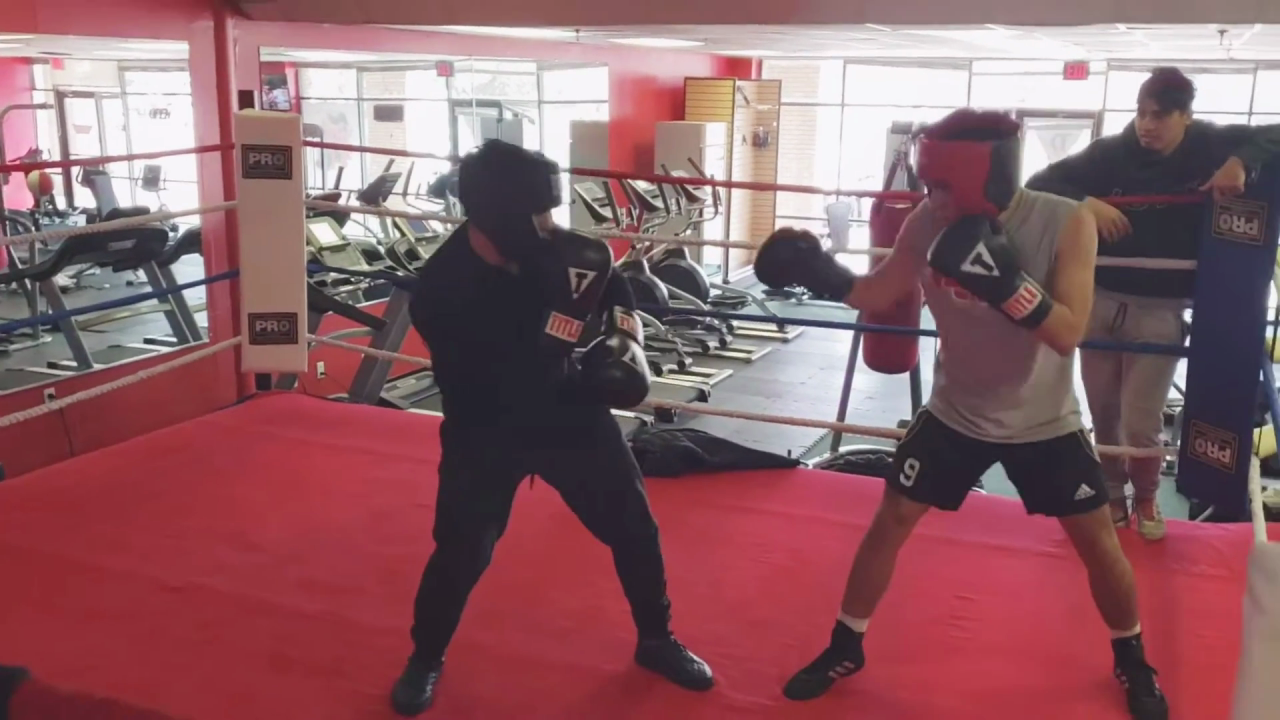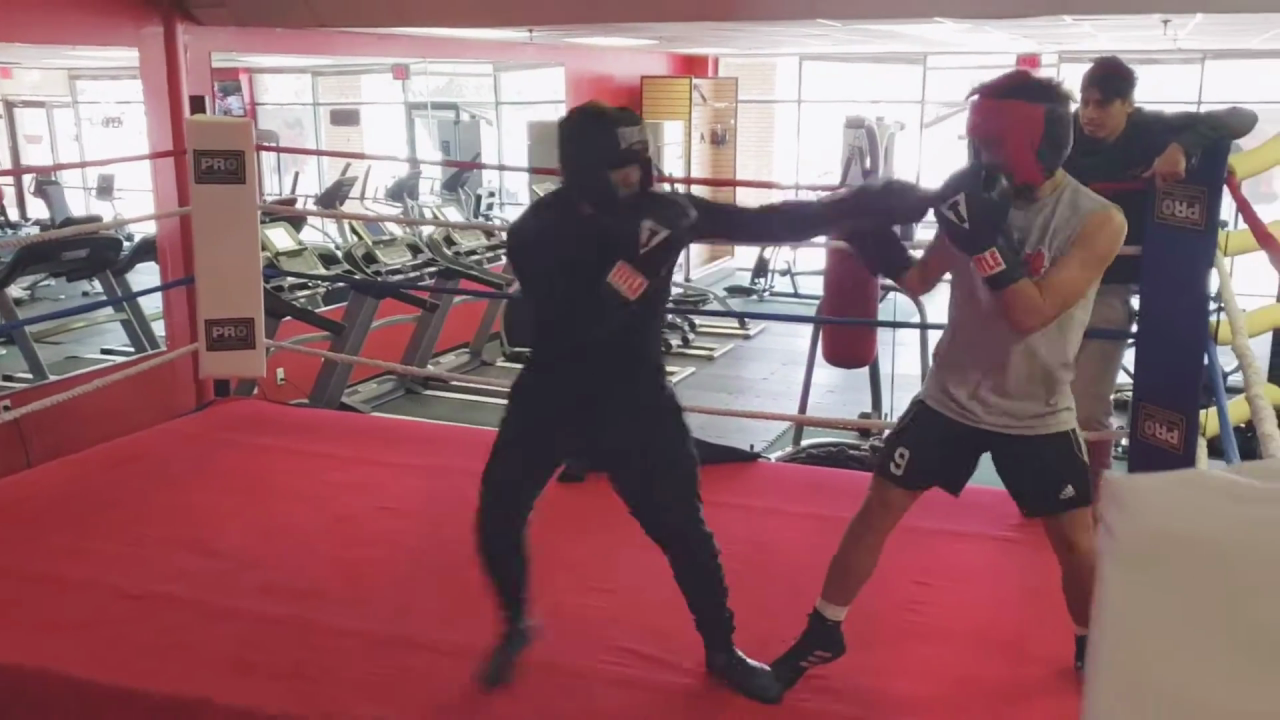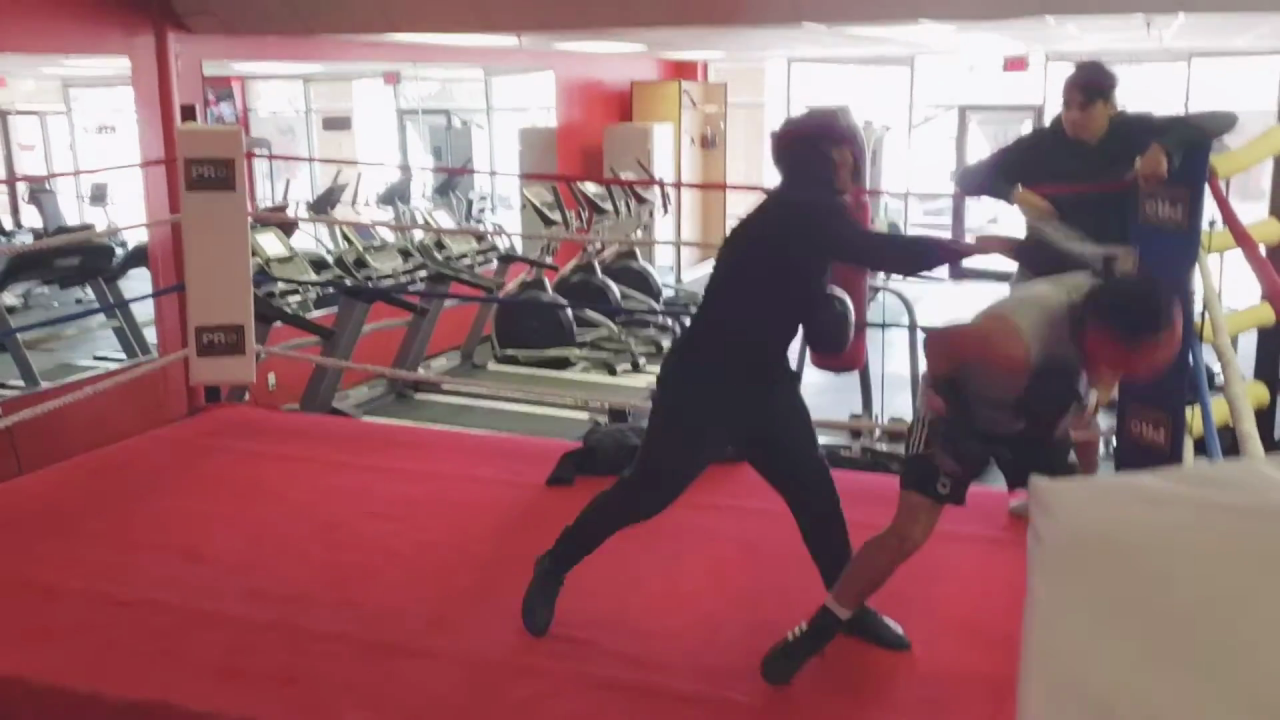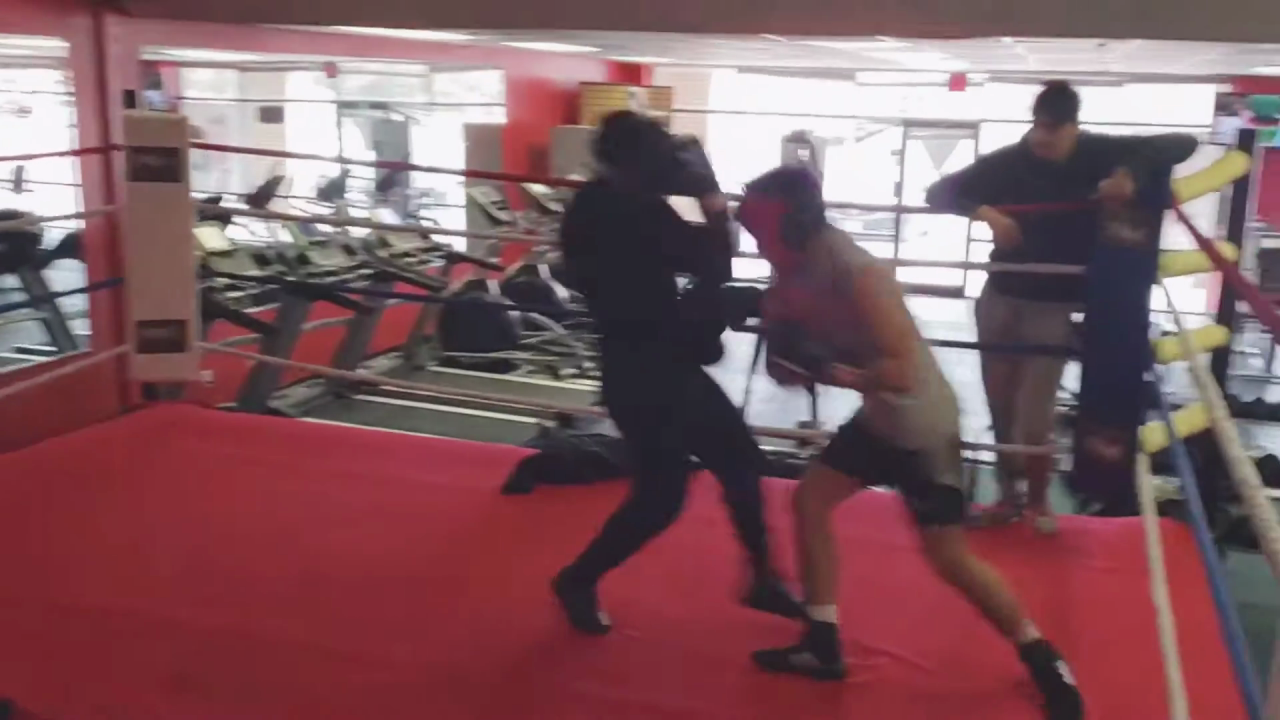
dt=0.5s
person 1, frame 1
left shoulder: (546, 248)
right shoulder: (441, 289)
left elbow: (617, 289)
right elbow: (506, 385)
left wrist: (627, 342)
right wrist: (567, 307)
left hip: (567, 411)
right hip: (485, 429)
left knee: (633, 525)
right knee: (460, 552)
left ankle: (656, 639)
right ankle: (426, 657)
person 1, frame 2
left shoulder: (656, 211)
right shoulder: (537, 236)
left elbow: (759, 223)
right elbow: (576, 330)
left wrist: (863, 205)
right wrist: (637, 260)
left hip: (633, 397)
right hip: (550, 397)
left knee: (681, 530)
right knee: (498, 516)
left ankle: (721, 650)
right ankle: (516, 625)
person 1, frame 3
left shoulder: (812, 217)
right shoulder: (807, 212)
right elbow: (887, 252)
right wrist: (972, 245)
left hip: (763, 385)
right hip: (707, 381)
left knee: (815, 495)
right knee: (647, 492)
left ankle: (848, 606)
right ankle: (555, 568)
person 1, frame 4
left shoulder: (593, 209)
right shoulder: (631, 208)
right elbow: (712, 266)
right wrist: (713, 198)
left hip: (663, 364)
right hip: (644, 374)
left knee: (739, 455)
right knee: (659, 496)
left ankle: (765, 582)
right ankle: (578, 580)
person 2, frame 1
left shoulder: (1067, 222)
right shoulder: (930, 224)
left elbow: (1067, 332)
right elbow: (874, 295)
left wrist: (1000, 282)
right wrist: (816, 272)
left hip: (1045, 421)
right hip: (956, 413)
left knee: (1099, 543)
right knee: (889, 523)
left ankle: (1133, 663)
right ankle: (844, 647)
person 2, frame 2
left shoulder: (1098, 221)
right shoulder: (979, 192)
left elbow: (1031, 313)
right elbow: (920, 281)
left wrist: (985, 241)
right wrist: (879, 244)
left hip: (1036, 416)
right hip: (951, 398)
left knee: (1076, 541)
right knee: (880, 508)
left ankle: (1093, 650)
right ankle: (822, 633)
person 2, frame 3
left shoulder: (1135, 313)
right shoulder: (1014, 338)
left elbow: (1100, 385)
right elbow: (937, 345)
left wrist: (1077, 405)
right wrist: (950, 415)
left hip: (1030, 412)
right hip: (965, 398)
right knee: (907, 536)
right ankle: (822, 627)
person 2, frame 4
left shoulder: (859, 277)
right shoulder: (810, 264)
left elbow: (901, 372)
left wrist: (828, 368)
left hip: (921, 423)
right hip: (878, 414)
left knee: (947, 556)
right knee: (810, 499)
left ankle: (1040, 658)
right ankle: (822, 642)
person 3, frame 1
left shoulder: (1212, 146)
right shoulder: (1110, 152)
right elbow: (1040, 184)
left wrist: (1242, 162)
right wrist: (1087, 202)
left hip: (1161, 306)
right hip: (1100, 298)
left knee: (1141, 421)
right knee: (1103, 412)
left ankle: (1145, 500)
right ankle: (1112, 498)
person 3, frame 2
left shoulder: (1154, 132)
left elbow: (1242, 118)
left wrist: (1182, 147)
left hip: (1111, 289)
left knee: (1090, 403)
left ankle: (1096, 485)
person 3, frame 3
left shoulder: (1137, 133)
right shoulder: (1039, 143)
left elbow: (1219, 121)
right elbow: (968, 178)
left wrist: (1165, 147)
right wrist: (1016, 192)
right hip: (1039, 275)
person 3, frame 4
left shoulder: (1100, 155)
right shoulder: (1007, 161)
left elbow: (1183, 144)
right elbow: (938, 192)
left wrist: (1129, 171)
right wrist: (984, 211)
left hip: (1055, 306)
right hip: (1000, 299)
left knee: (1034, 418)
right knee: (1000, 409)
left ankle: (1038, 499)
right ankle: (1007, 497)
